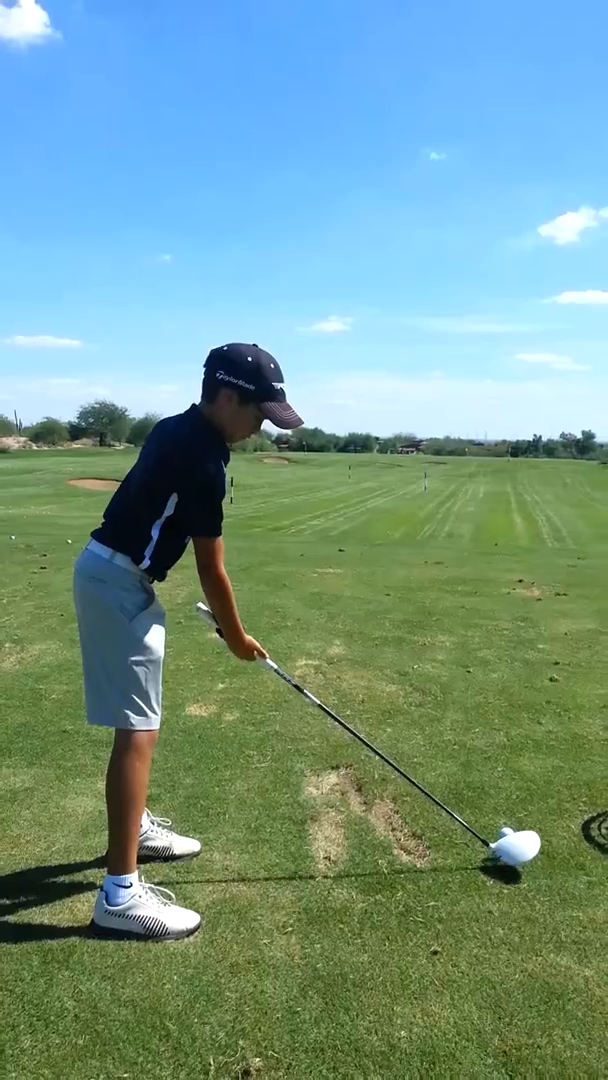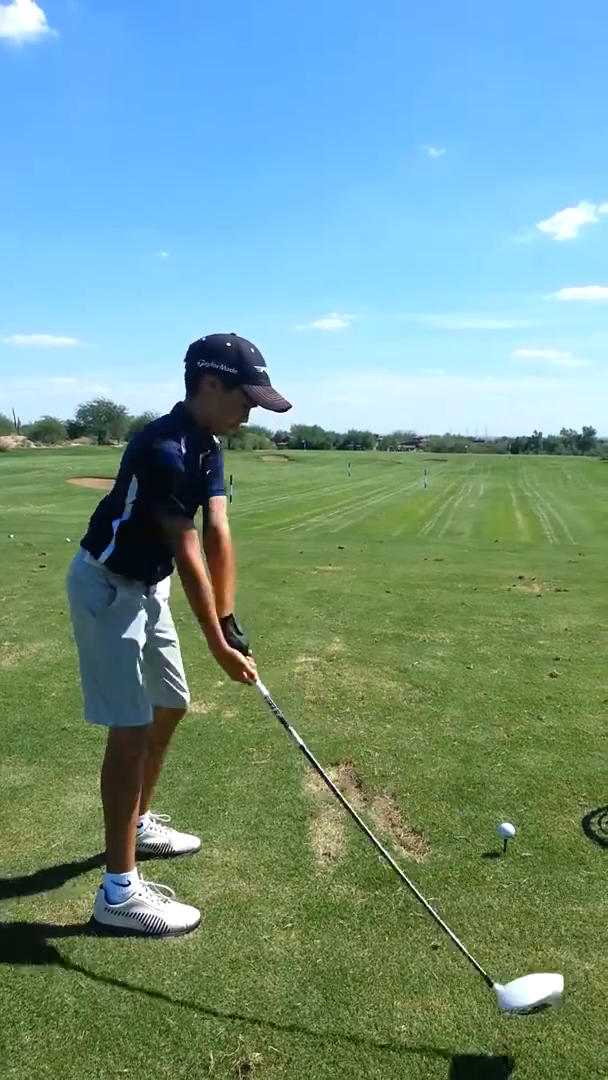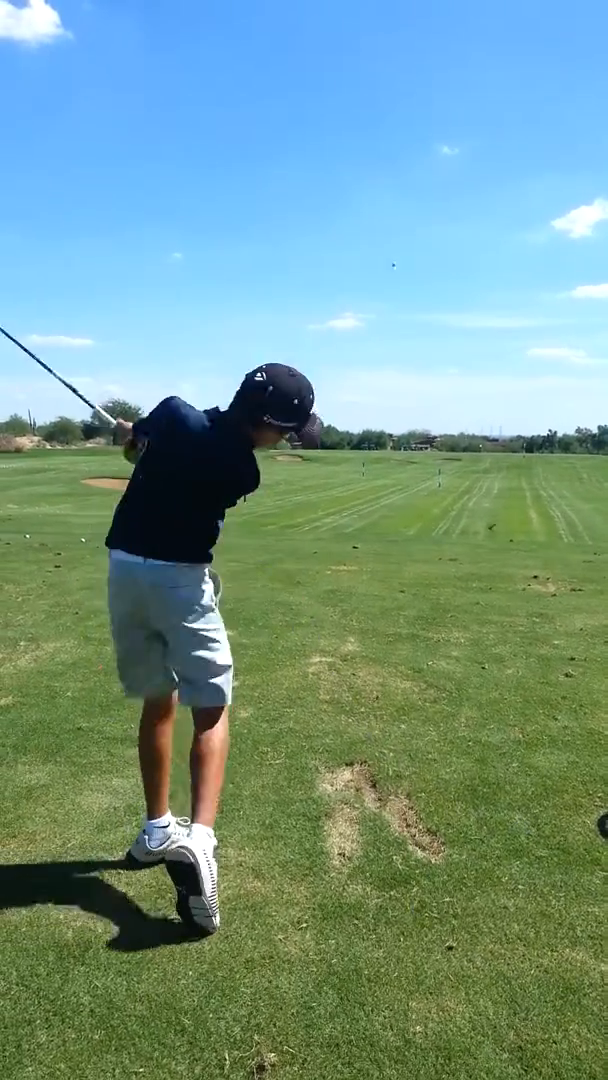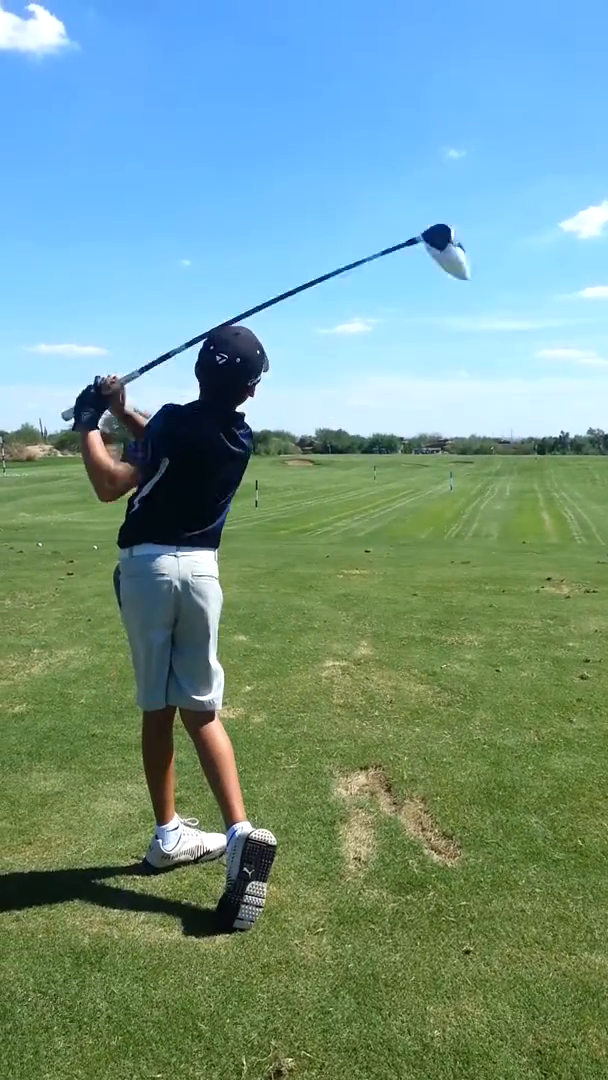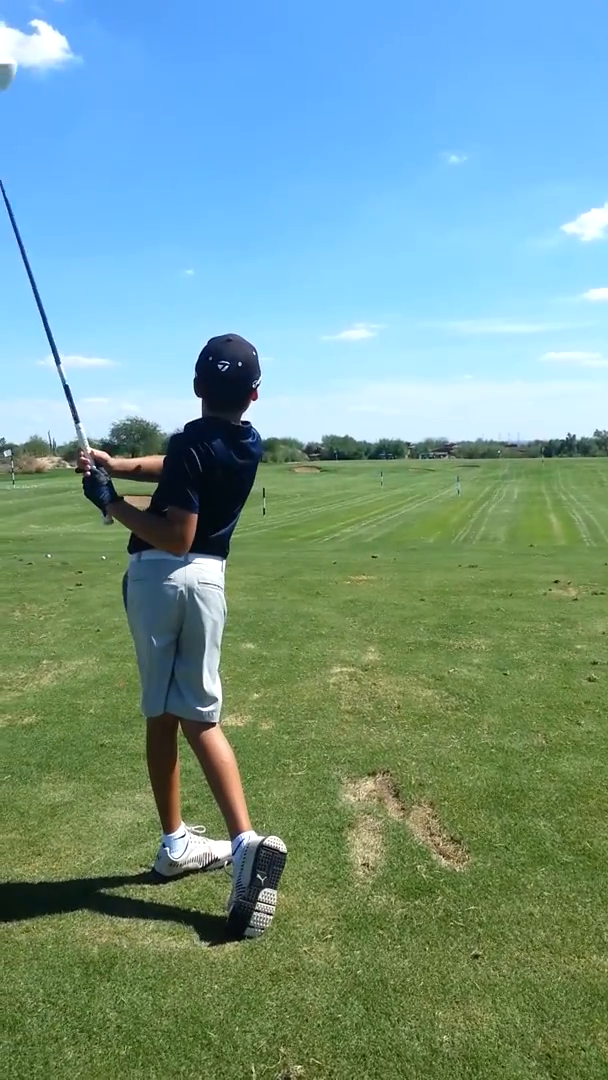
dt=1s
person 1, frame 1
left shoulder: (178, 430)
right shoulder: (202, 462)
right elbow: (210, 567)
right wrist: (235, 636)
left hip: (112, 571)
right hip: (120, 583)
left knee: (141, 716)
right knee: (138, 728)
left ankle: (136, 826)
right ankle: (120, 893)
person 1, frame 2
left shoulder: (205, 447)
right shoulder: (164, 449)
left elbow: (219, 535)
right elbow: (188, 552)
left wrist: (229, 621)
right wrist: (218, 645)
left hip: (145, 586)
right hip: (109, 587)
left knee: (169, 706)
right knee: (132, 726)
left ankle: (137, 823)
right ankle: (119, 891)
person 1, frame 3
left shoulder: (174, 412)
right shoulder: (241, 468)
left elbow: (138, 442)
left wrist: (136, 436)
left hip: (123, 573)
right hip: (180, 582)
left knee: (158, 703)
right knee: (211, 711)
left ankle: (158, 829)
right ankle: (198, 837)
person 1, frame 4
left shoulder: (175, 421)
right shoulder: (240, 437)
left elbow: (109, 484)
left wrist: (89, 425)
right wrist: (122, 411)
left hip: (146, 568)
right hip: (199, 570)
left knee: (156, 707)
right knee: (200, 709)
left ankle: (168, 835)
right ankle: (239, 833)
person 1, frame 5
left shoulder: (190, 444)
right shoulder: (248, 445)
left elbow: (175, 538)
left wrist: (111, 501)
right wrist: (117, 465)
left hip: (156, 577)
right hip: (206, 580)
left knee: (161, 714)
right knee: (199, 716)
left ankle: (175, 842)
right ankle: (245, 841)
